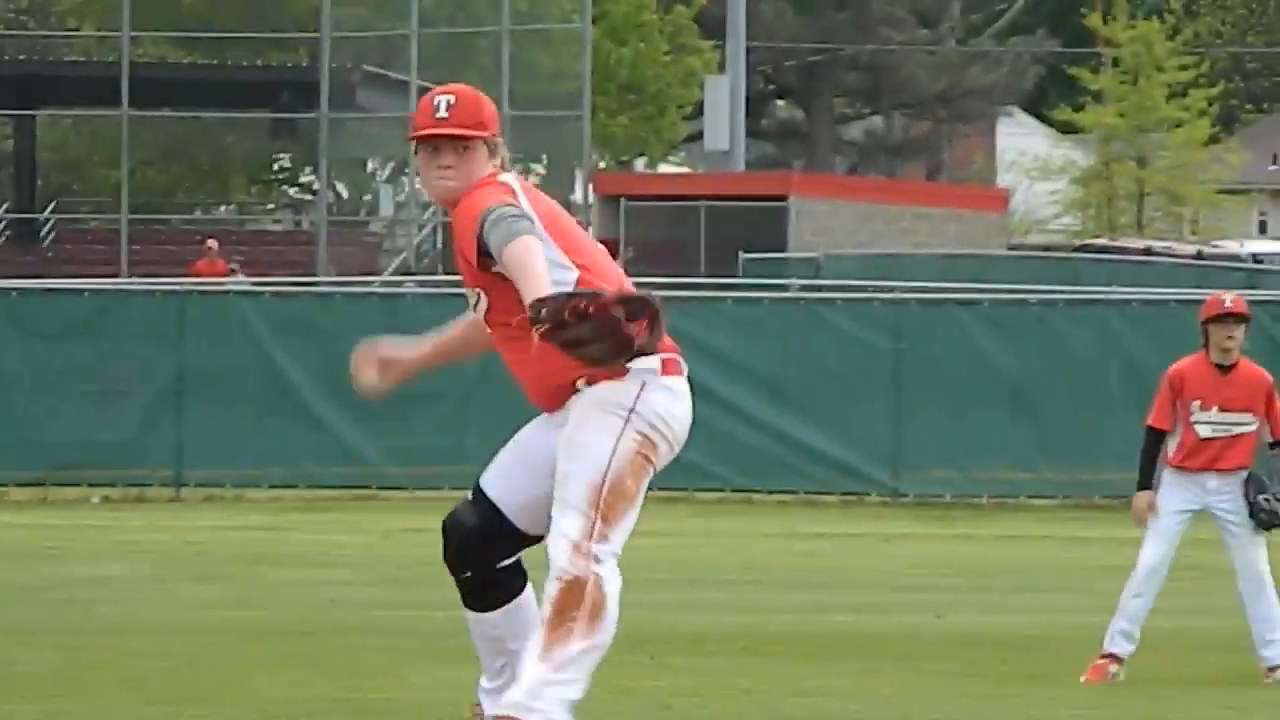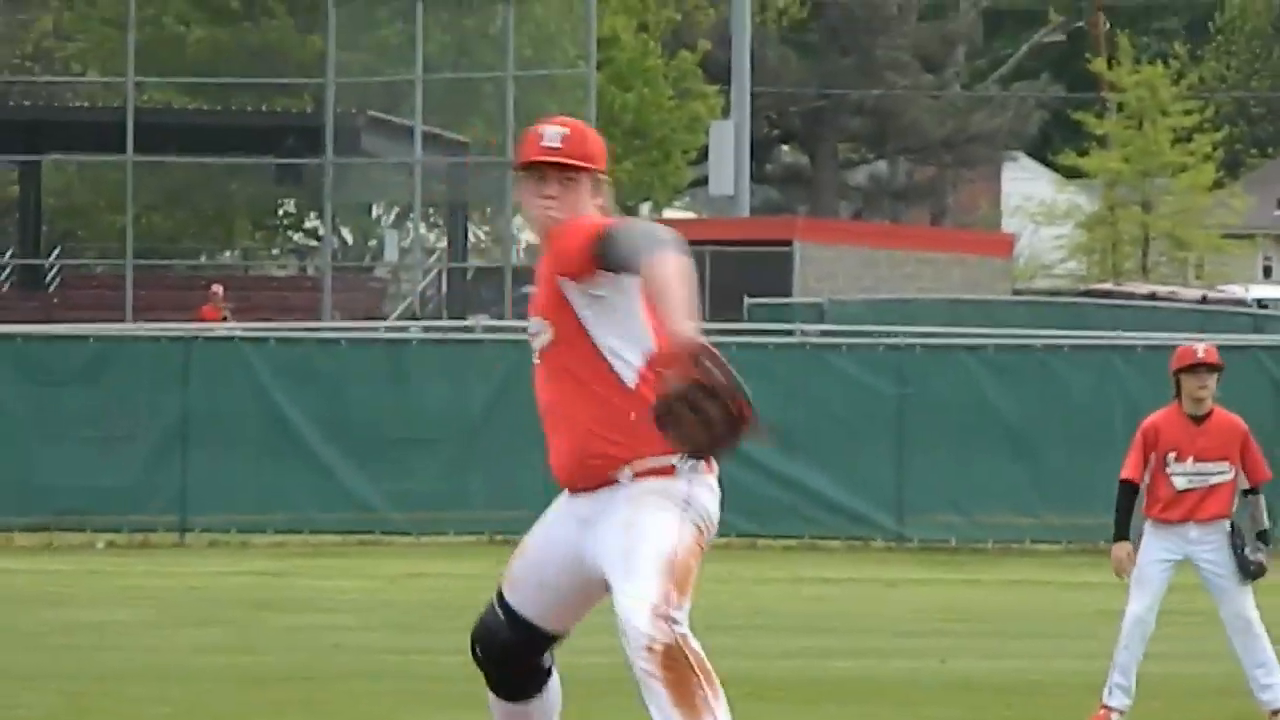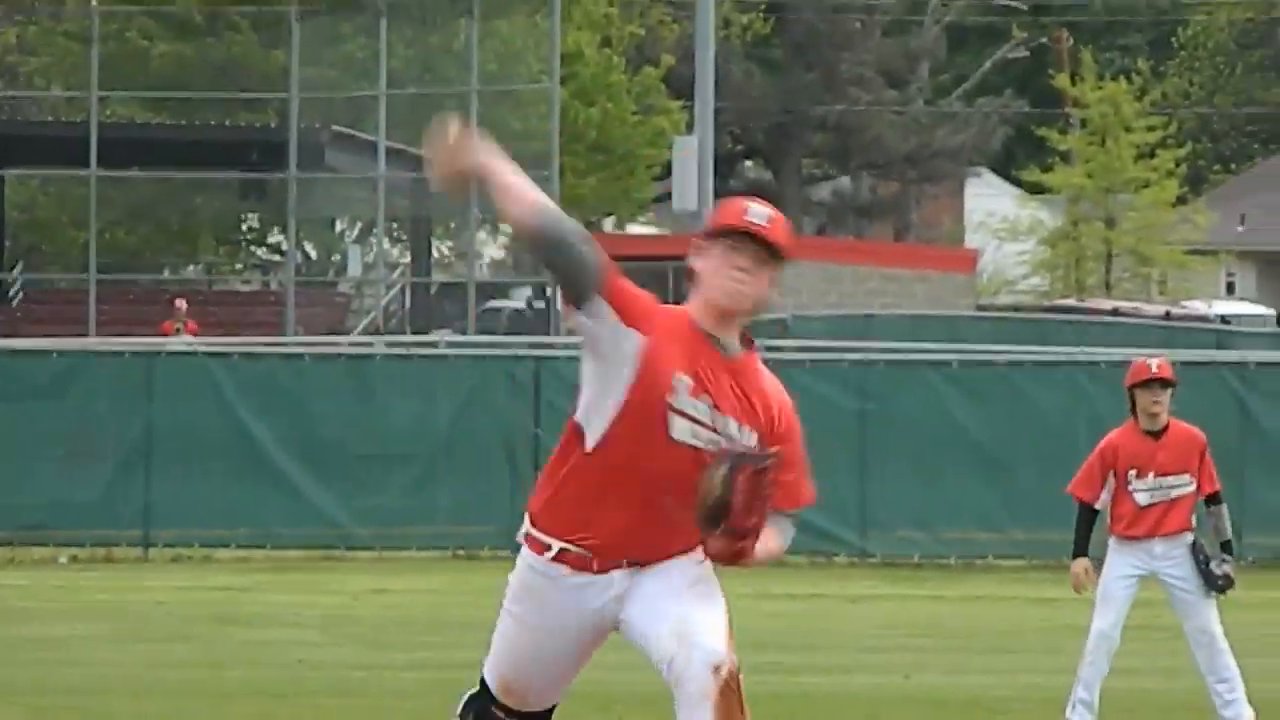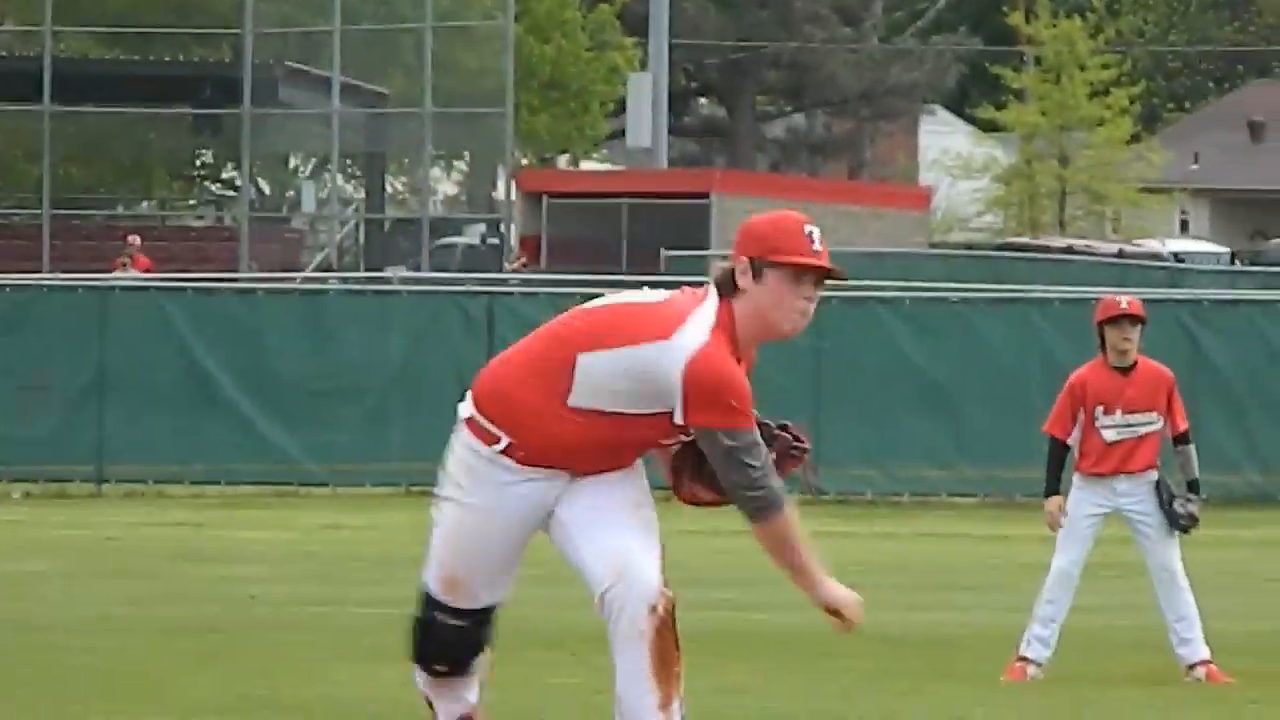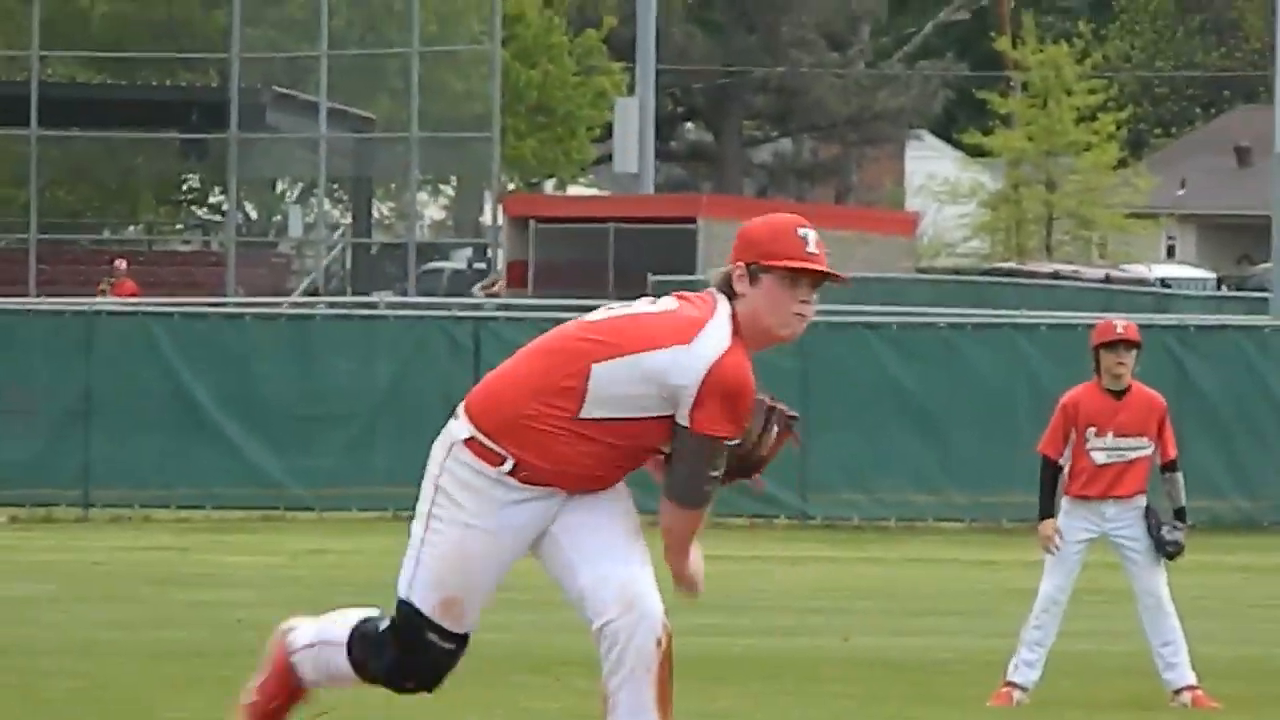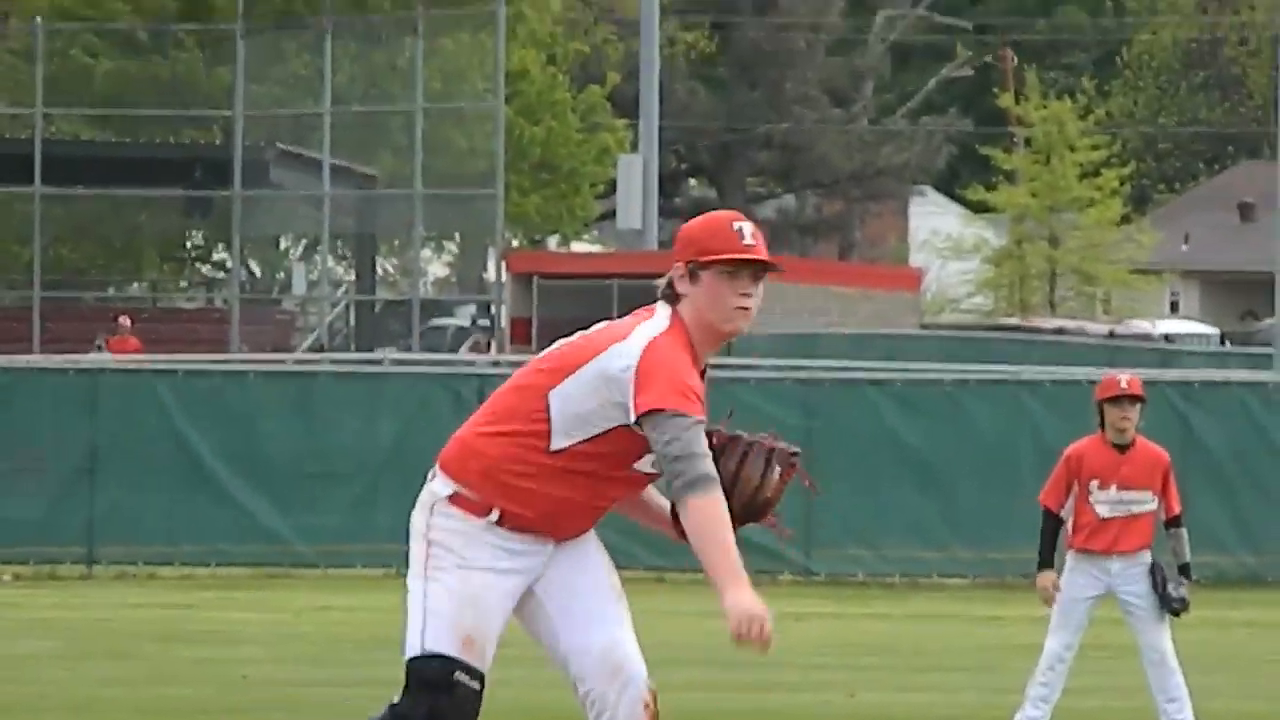
dt=0.2s
person 1, frame 1
left shoulder: (489, 199)
right shoulder: (480, 222)
left elbow: (515, 236)
right elbow: (492, 318)
left wrist: (540, 297)
right wrist: (415, 357)
left hip: (629, 393)
right hip: (575, 409)
left knee: (578, 554)
right knee: (475, 539)
person 1, frame 2
left shoulder: (575, 238)
right shoulder: (554, 270)
left elbow: (651, 242)
left wrist: (680, 337)
left hip: (658, 495)
right hip: (584, 505)
left knee: (652, 627)
right knee: (502, 644)
person 1, frame 3
left shoulder: (770, 402)
right shoulder: (633, 317)
left elbow: (777, 520)
right elbow: (554, 239)
left wrist: (753, 546)
left hip: (669, 572)
right hip: (563, 564)
person 1, frame 4
left shoulder: (716, 318)
right shoulder: (711, 365)
right elbow: (756, 493)
left hip: (600, 464)
right hip: (498, 454)
left knee: (641, 598)
right knee: (452, 625)
person 1, frame 5
left shoulder: (697, 318)
right shoulder: (723, 367)
right elbow: (687, 491)
left wrist: (707, 456)
right wrist: (680, 558)
right hip: (494, 470)
left knee: (639, 620)
right knee: (418, 654)
right ankle: (301, 653)
person 1, frame 6
left shoulder: (672, 355)
right shoulder: (661, 353)
right elbow: (689, 476)
left wrist: (679, 524)
right wrist: (734, 587)
left hip: (561, 538)
right hip: (474, 523)
person 2, frame 1
right shoulder: (1179, 374)
right elbow: (1155, 431)
right wrist: (1143, 486)
left hip: (1232, 485)
right hip: (1179, 482)
right knee: (1150, 566)
right ankle: (1112, 654)
person 2, frame 2
left shoulder: (1234, 428)
right shoulder: (1154, 427)
right elbow: (1130, 482)
right wrist: (1121, 538)
left hip: (1214, 535)
right hip: (1161, 535)
left knee: (1245, 618)
right knee: (1137, 618)
person 2, frame 3
left shoulder: (1193, 439)
right shoulder: (1114, 444)
left elbow: (1212, 496)
right elbow: (1088, 498)
left wrist: (1225, 550)
right wrist: (1080, 556)
left hip: (1179, 549)
right hip: (1126, 551)
left knee: (1208, 632)
right knee: (1102, 632)
person 2, frame 4
left shoulder: (1161, 378)
right shoulder: (1081, 380)
left elbow: (1181, 436)
right elbow: (1060, 437)
left wrist: (1192, 488)
right wrist: (1052, 493)
left hip: (1143, 486)
right hip: (1089, 487)
left knee: (1170, 572)
right knee: (1063, 571)
left ankle: (1198, 660)
right ankle: (1030, 657)
person 2, frame 5
left shoulder: (1154, 404)
right shoulder: (1074, 402)
left elbow: (1169, 462)
right elbow: (1051, 460)
left wrist: (1180, 516)
right wrist: (1046, 516)
left hip: (1131, 511)
right hip: (1079, 510)
left knee: (1156, 597)
right knee: (1051, 595)
left ankle: (1184, 685)
right ankle: (1017, 682)
person 2, frame 6
left shoulder: (1158, 459)
right shoulder: (1077, 455)
left elbow: (1173, 518)
right elbow: (1053, 512)
left wrist: (1184, 572)
right wrist: (1045, 567)
left hip: (1136, 567)
right hip: (1083, 566)
left knee: (1161, 653)
right knee: (1057, 651)
